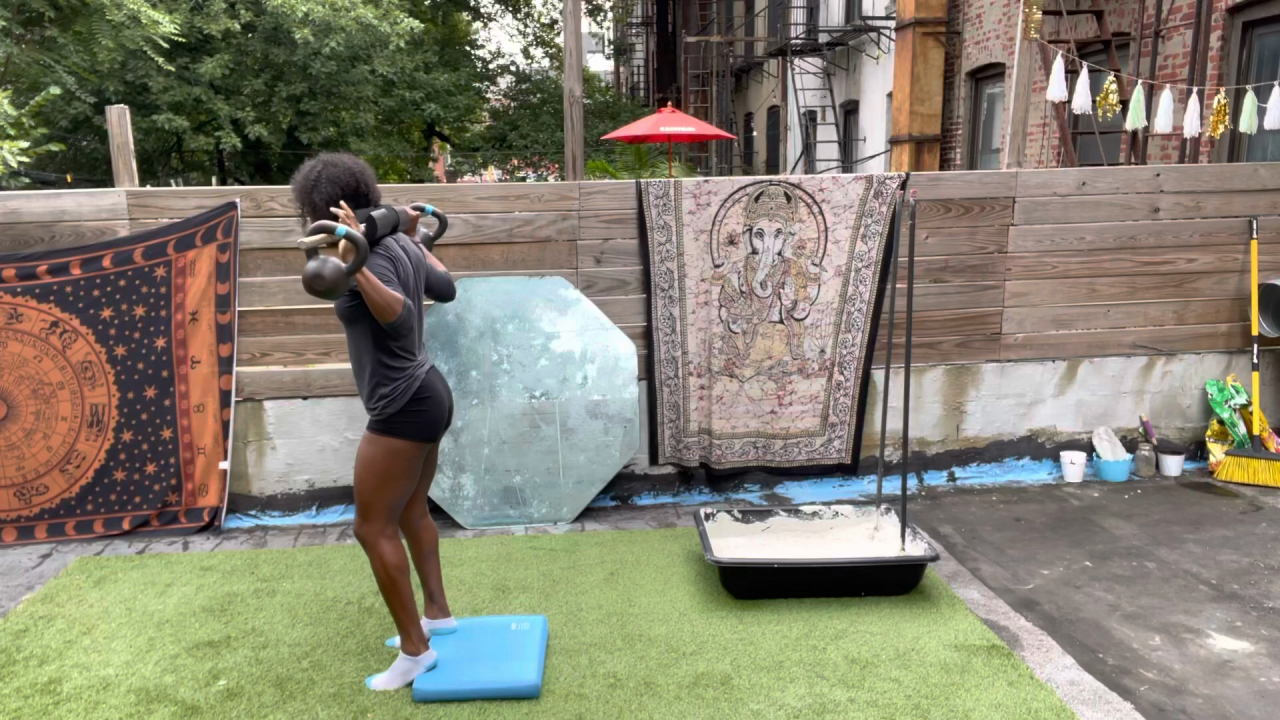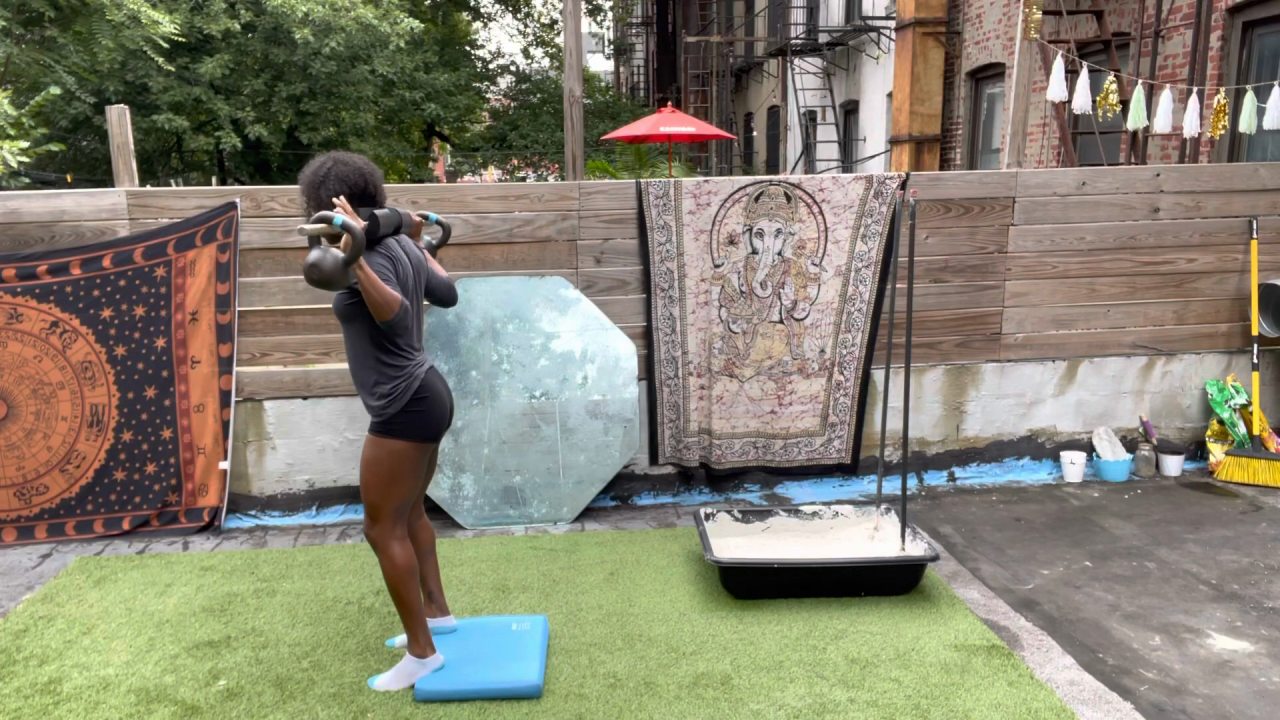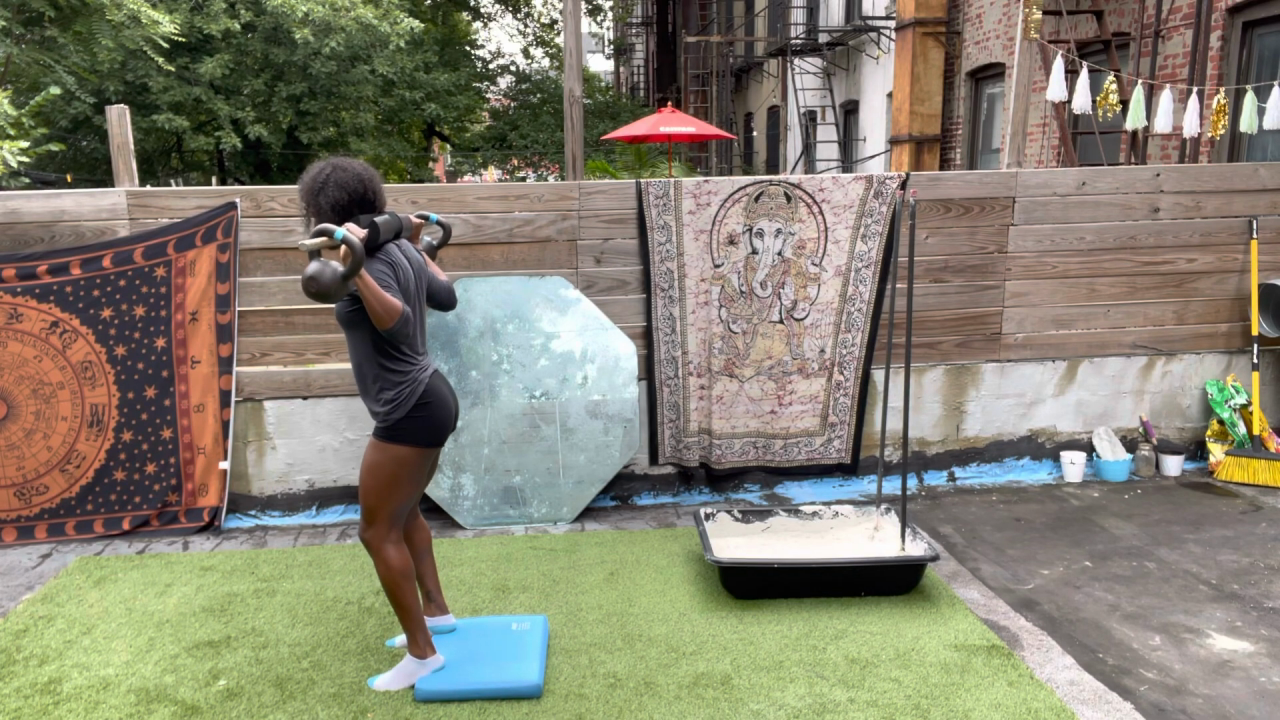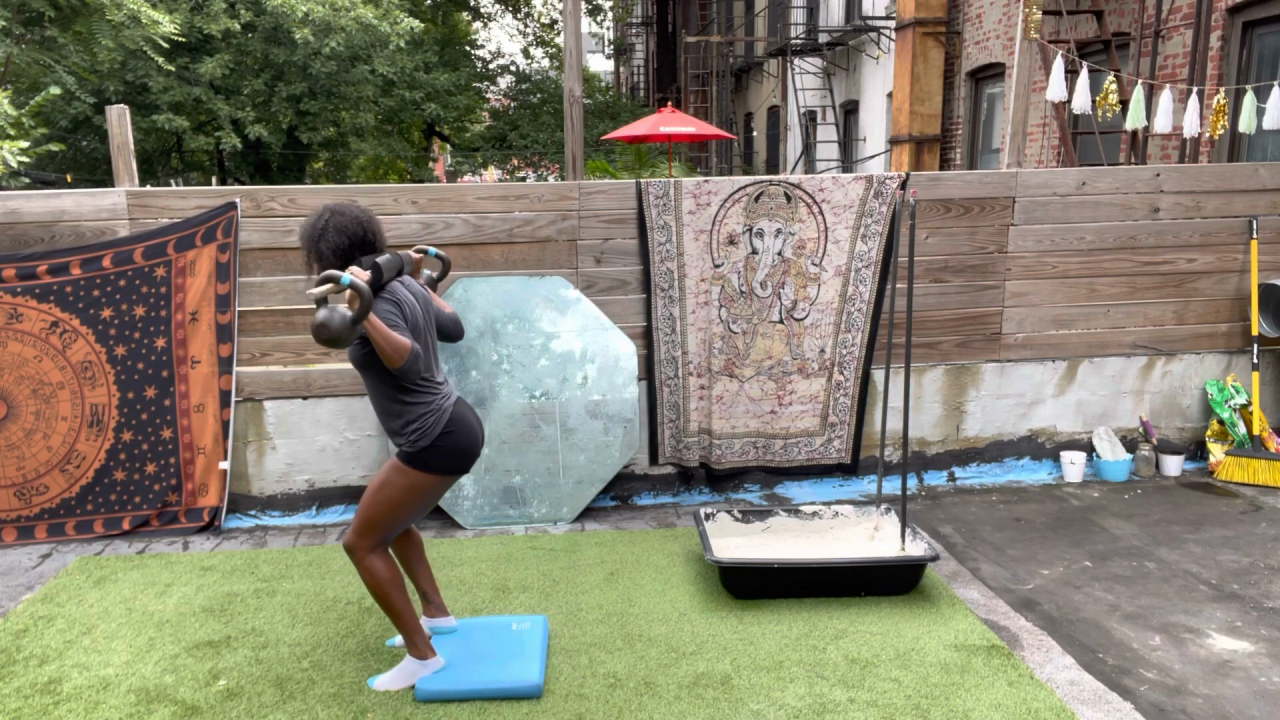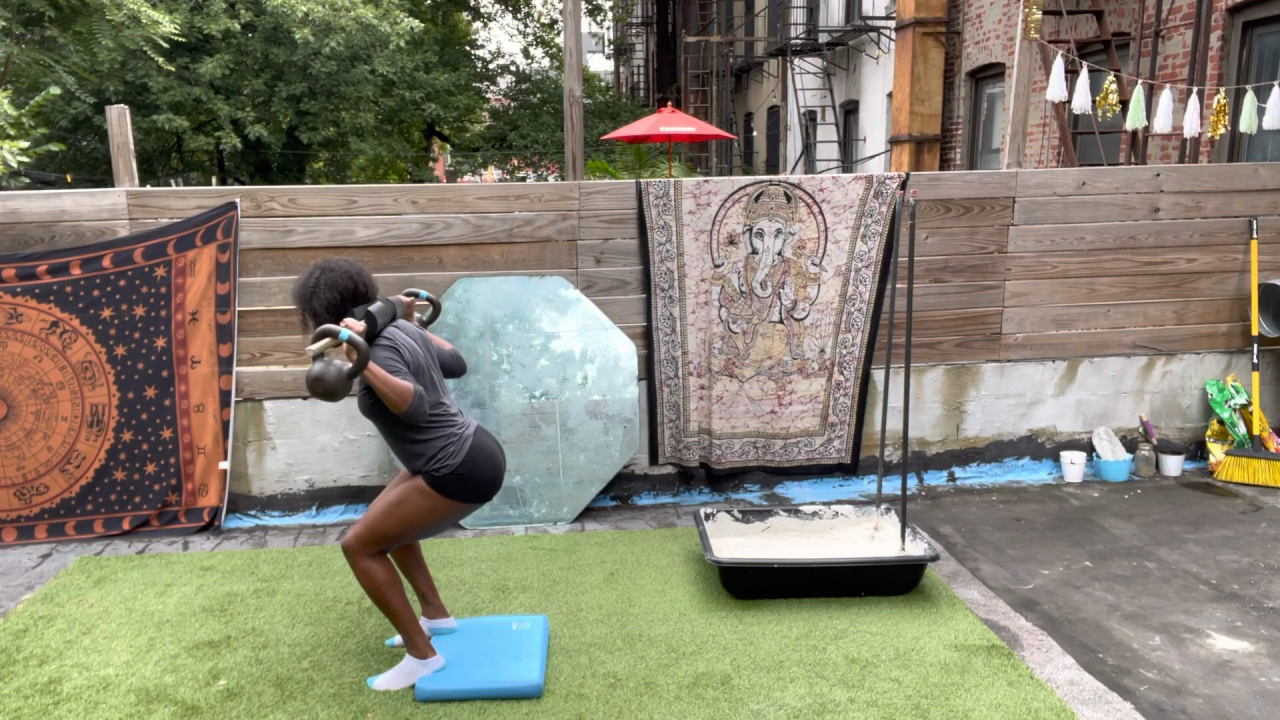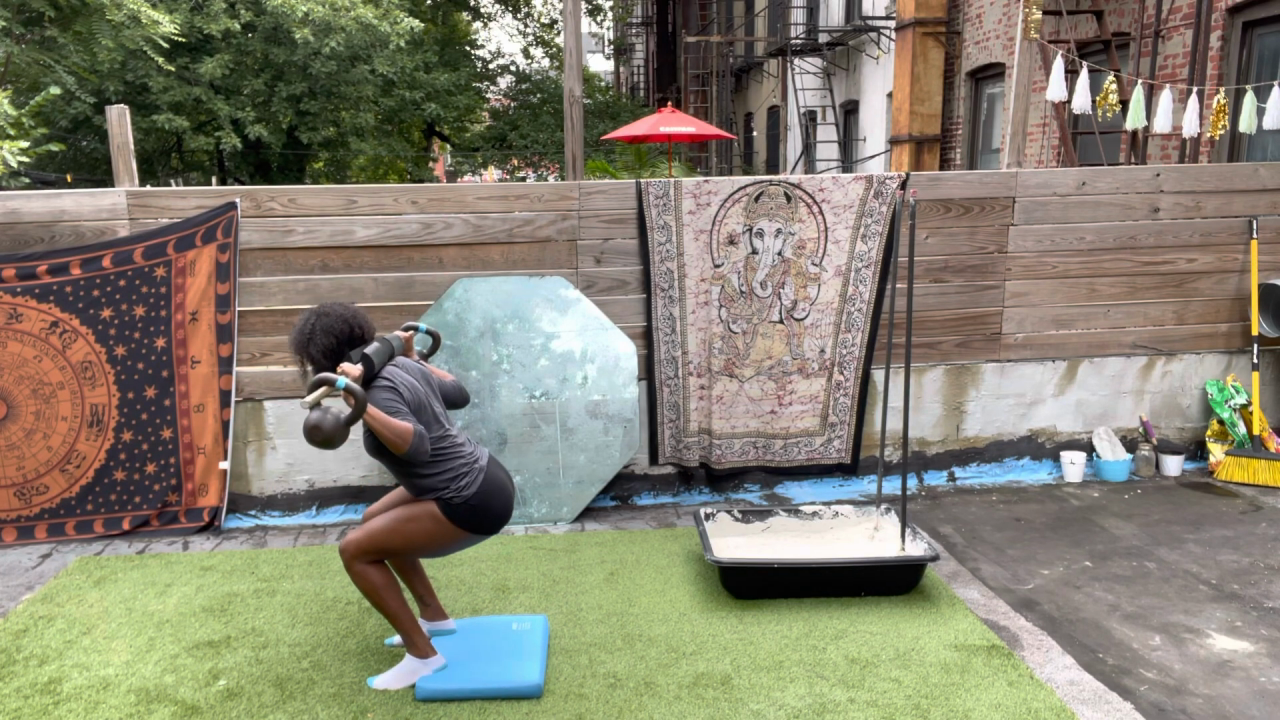
dt=0.7s
person 1, frame 1
left shoulder: (374, 254)
right shoulder: (398, 245)
left elbow: (400, 318)
right elbow: (446, 288)
left wrist: (355, 265)
left hip: (403, 407)
right hip: (425, 396)
left knee: (372, 527)
right knee: (411, 512)
left ankle: (414, 649)
right ankle: (438, 613)
person 1, frame 2
left shoulder: (373, 253)
right shoulder: (400, 246)
left elbow: (396, 317)
right elbow: (448, 294)
left wrist: (355, 260)
left hip: (404, 408)
right hip: (425, 396)
left knee: (383, 529)
right knee: (408, 513)
left ankle: (422, 652)
right ankle: (437, 613)
person 1, frame 3
left shoulder: (374, 260)
right shoulder: (399, 250)
left elbow: (399, 325)
right elbow: (447, 297)
left wrist: (355, 271)
left hip: (410, 412)
right hip: (429, 400)
left knee: (378, 532)
right knee: (402, 514)
left ankle: (422, 653)
right ankle: (436, 611)
person 1, frame 4
left shoulder: (379, 301)
right shoulder: (403, 286)
left elbow: (412, 365)
right elbow: (454, 329)
left wrist: (361, 315)
left hip: (438, 443)
right hip: (454, 427)
left knee: (363, 542)
right knee: (389, 517)
left ankle: (422, 655)
right ankle: (436, 614)
person 1, frame 5
left shoulder: (378, 349)
right shoulder: (400, 331)
left elbow: (417, 408)
right elbow: (456, 364)
left wrist: (362, 364)
left hip: (462, 473)
right hip: (472, 453)
left knee: (359, 545)
right knee: (385, 520)
left ankle: (423, 655)
right ankle: (436, 615)
person 1, frame 6
left shoulder: (379, 391)
right shoulder: (403, 368)
left elbow: (417, 448)
right elbow: (459, 394)
left wrist: (360, 408)
left hip: (475, 505)
right hip: (483, 481)
left knee: (356, 549)
right knee: (375, 523)
left ankle: (423, 655)
right ankle: (434, 617)
